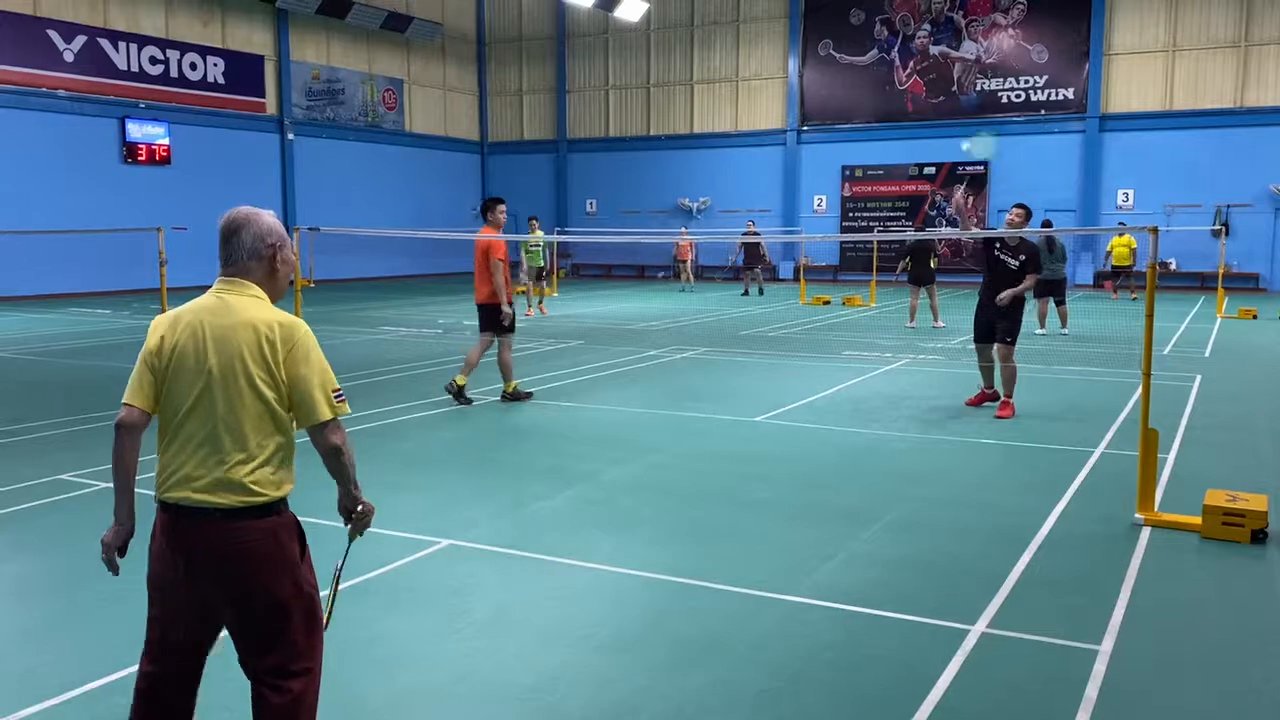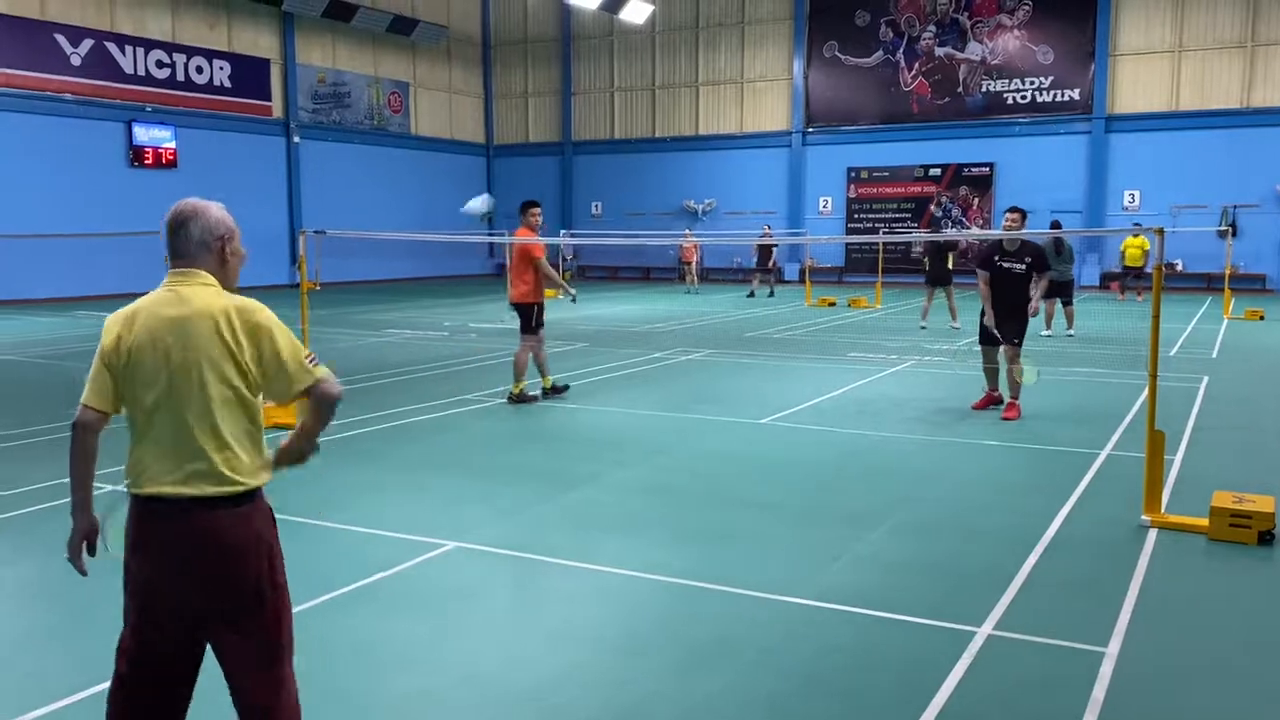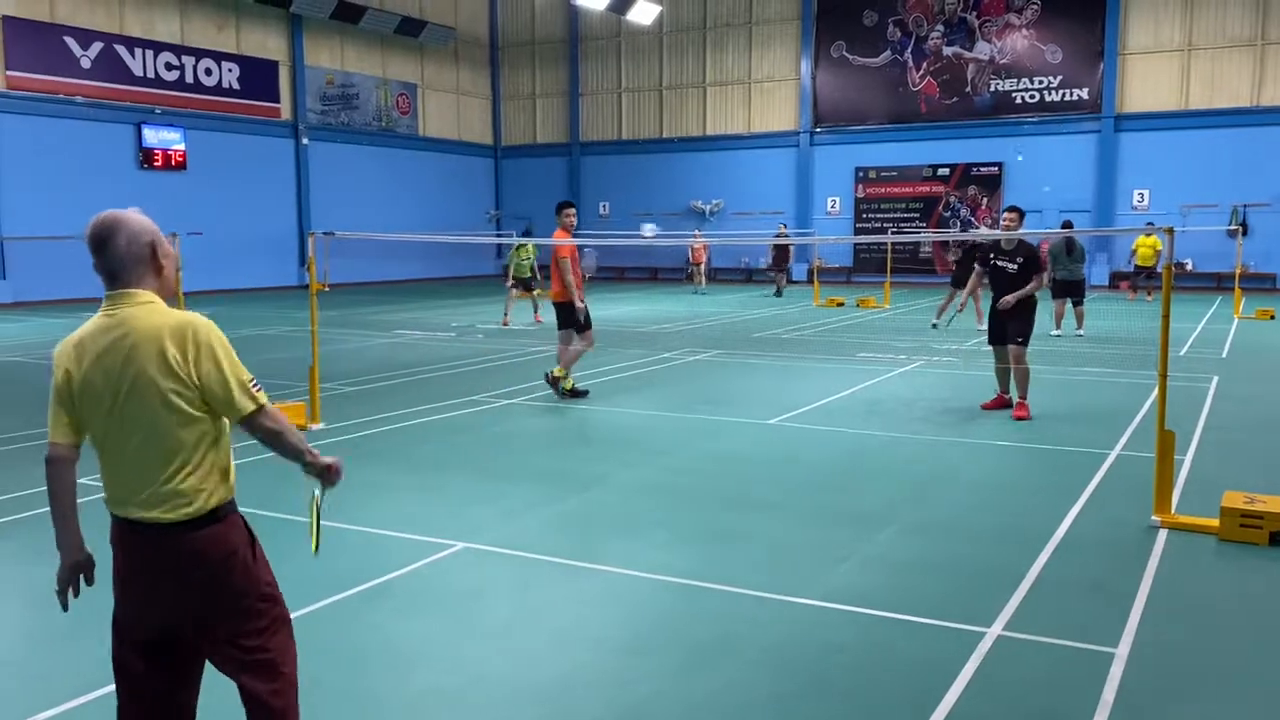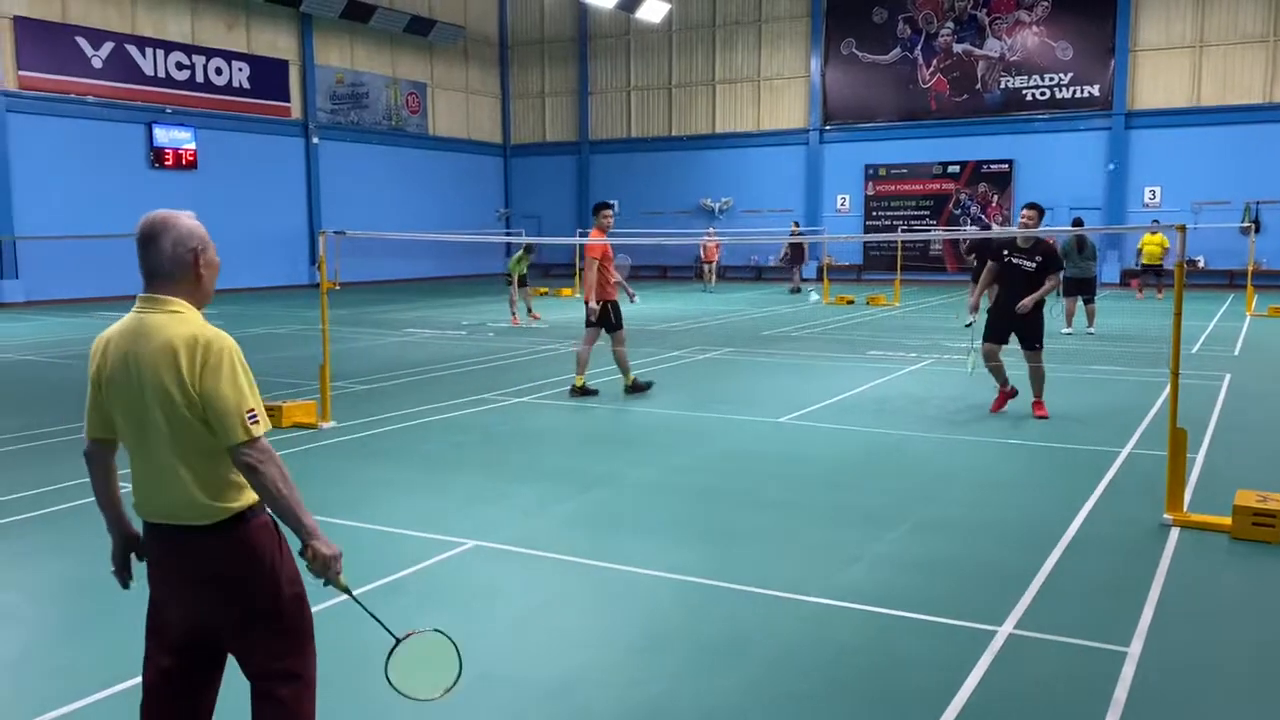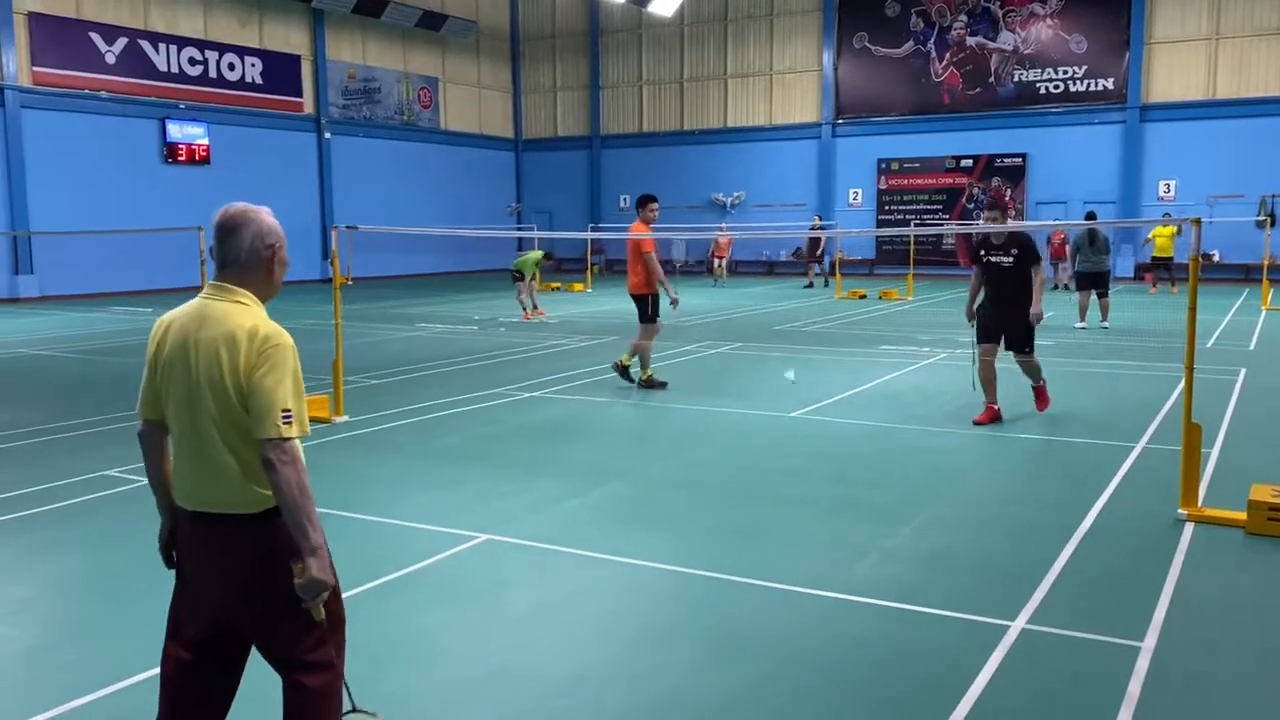
dt=0.4s
person 1, frame 1
left shoulder: (168, 325)
right shoulder: (284, 330)
left elbow: (128, 423)
right elbow: (329, 436)
left wrist: (123, 517)
right wrist: (351, 493)
left hip: (177, 523)
right hip: (255, 529)
left knee: (167, 664)
right knee: (287, 663)
person 1, frame 2
left shoulder: (123, 322)
right shoulder: (242, 314)
left elbow: (86, 423)
right elbow: (325, 393)
left wrist: (82, 512)
right wrist: (302, 442)
left hip: (150, 519)
right hip: (230, 518)
left knee: (147, 664)
right knee: (261, 664)
person 1, frame 3
left shoulder: (73, 350)
right shoulder: (188, 331)
left elbow: (59, 458)
right elbow: (259, 418)
left wrist: (70, 547)
right wrist: (313, 460)
left hip: (134, 539)
right hip: (207, 535)
left knee: (148, 679)
right knee: (266, 661)
person 1, frame 4
left shoulder: (107, 346)
right shoulder: (207, 343)
left elbow: (96, 452)
right elbow: (251, 456)
left wrist: (120, 531)
right wrist: (311, 535)
left hip: (163, 539)
right hip: (232, 538)
left knee: (175, 671)
right knee: (284, 664)
person 1, frame 5
left shoulder: (168, 327)
right shoulder: (265, 337)
left elbow: (150, 432)
right elbow: (277, 455)
left wrist: (169, 514)
right wrist: (314, 551)
left hip: (197, 527)
right hip: (264, 530)
left knee: (195, 658)
right knee: (313, 651)
person 2, frame 1
left shoulder: (1029, 250)
right shoulder: (992, 239)
left elbow: (1031, 282)
right elbow: (968, 231)
left wrist: (1012, 292)
left hip: (1011, 309)
right hip: (986, 304)
left knee: (1004, 353)
right knee: (982, 350)
left ankle: (1007, 401)
right ankle: (988, 391)
person 2, frame 2
left shoulder: (1034, 251)
right shoulder: (990, 250)
left elbow: (1043, 278)
right elbow: (983, 283)
left wrist: (1036, 299)
right wrist: (988, 312)
left hip: (1018, 312)
right hip: (993, 311)
left knee: (1012, 355)
right knee: (987, 353)
left ankle: (1013, 403)
right ankle: (993, 394)
person 2, frame 3
left shoulder: (1028, 251)
right shoulder: (989, 249)
left elbow: (1038, 282)
right elbow: (978, 275)
left wrist: (1015, 296)
right wrist: (965, 297)
left hip: (1021, 309)
right hip: (998, 308)
left knee: (1017, 354)
right knee: (999, 354)
left ankle: (1022, 403)
right ankle: (1003, 396)
person 2, frame 4
left shoulder: (1046, 250)
right shoulder: (1003, 245)
left elbow: (1054, 281)
right elbow: (990, 271)
left wrist: (1033, 298)
right wrist: (976, 297)
left hip: (1030, 311)
right hip: (1001, 308)
left knee: (1034, 358)
right knee: (989, 352)
left ankle: (1038, 401)
right ankle: (1005, 388)
person 2, frame 5
left shoulder: (1022, 241)
right shoulder: (980, 245)
left elbow: (1038, 273)
left wrist: (1037, 304)
right wrist: (970, 305)
left hip: (1019, 310)
right hip: (990, 307)
left knee: (1024, 359)
right knee: (985, 355)
left ankle: (1039, 385)
right ankle: (992, 407)
person 3, frame 1
left shoulder: (482, 236)
right shoulder: (496, 239)
right elbow: (497, 274)
right wrist: (504, 304)
left hip: (483, 298)
right hip: (497, 300)
left knee: (484, 343)
right knee: (505, 345)
left ankle: (458, 382)
right ankle: (510, 390)
person 3, frame 2
left shoulder: (520, 237)
right shoulder: (530, 239)
right elbow: (546, 270)
right wrist: (567, 289)
left hip: (522, 297)
right hip: (530, 299)
left knee: (538, 341)
right knee: (527, 345)
left ankle: (548, 385)
right ankle: (516, 391)
person 3, frame 3
left shoulder: (564, 238)
right shoulder: (563, 239)
right elbow: (567, 273)
left wrist: (577, 297)
right wrist: (577, 300)
left hip: (562, 298)
right hip: (568, 298)
left knee: (566, 342)
right knee: (587, 340)
left ankle: (567, 386)
right ankle: (556, 374)
person 3, frame 4
left shoulder: (601, 239)
right shoulder: (596, 240)
right elbow: (591, 271)
left wrist: (626, 288)
right wrist: (592, 300)
left hip: (600, 298)
right hip: (604, 299)
left knee: (589, 341)
right knee: (619, 340)
left ankle: (578, 384)
right ankle: (630, 382)
person 3, frame 5
left shoulder: (637, 229)
right shoulder: (643, 233)
right elbow: (653, 265)
right wrist: (669, 290)
left hip: (640, 288)
right hip: (645, 289)
left knee: (650, 330)
right knee: (648, 332)
left ankle: (624, 362)
right ankle: (646, 377)
